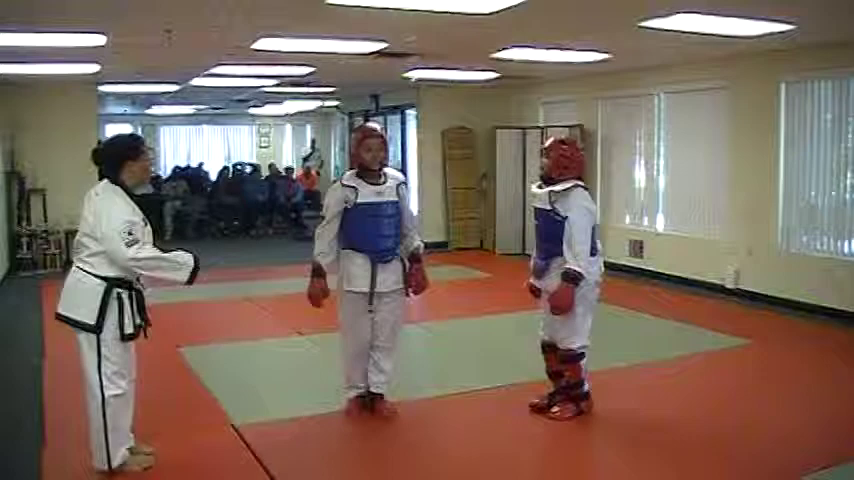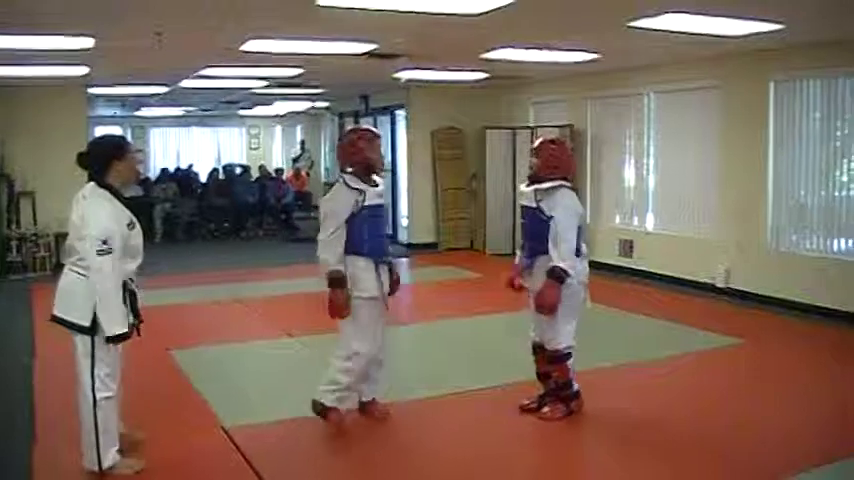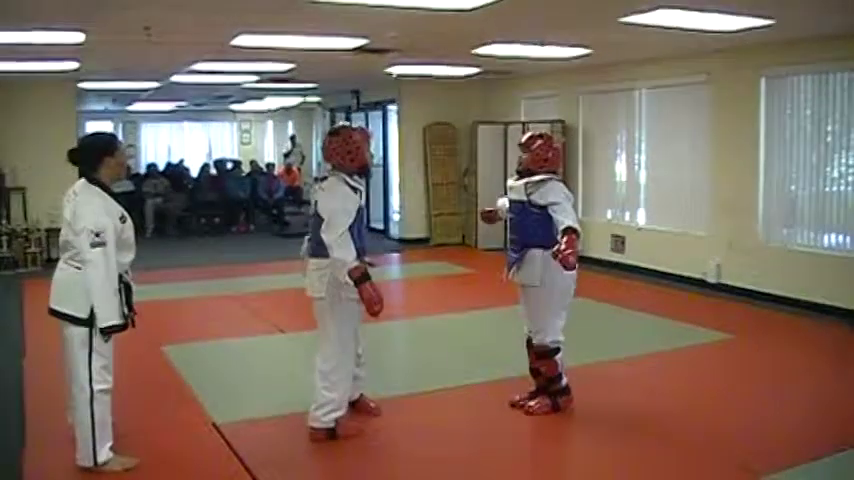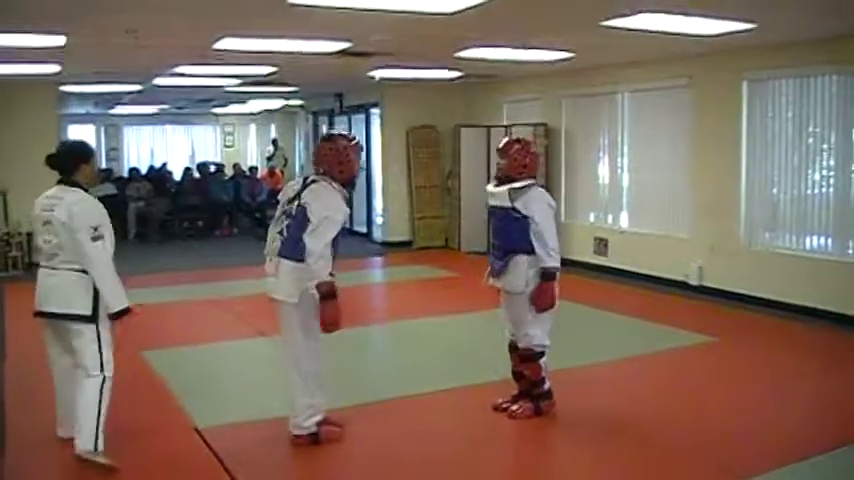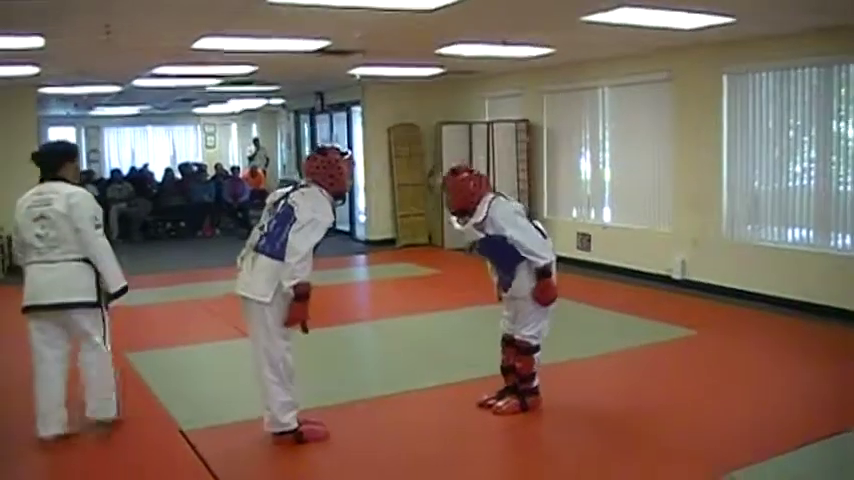
dt=0.3s
person 1, frame 1
left shoulder: (107, 194)
right shoulder: (114, 206)
right elbow: (135, 256)
right wrist: (187, 263)
left hip: (105, 296)
right hip: (101, 302)
left knee: (122, 374)
right knee: (109, 379)
left ankle: (122, 441)
right ankle: (112, 457)
person 1, frame 2
left shoulder: (96, 196)
right shoulder: (102, 209)
right elbow: (102, 271)
right wrist: (114, 323)
left hip: (88, 297)
right hip: (93, 302)
left knee: (106, 373)
right knee: (99, 379)
left ankle: (108, 436)
right ankle: (102, 458)
person 1, frame 3
left shoulder: (81, 192)
right shoulder: (95, 204)
right elbow: (98, 263)
right wrist: (110, 316)
left hip: (73, 289)
right hip: (88, 296)
left knee: (82, 367)
right knee: (93, 373)
left ankle: (84, 426)
right ankle: (95, 454)
person 1, frame 4
left shoulder: (44, 201)
right shoulder: (84, 204)
right elbow: (97, 258)
right wrist: (117, 303)
left hip: (50, 291)
right hip: (80, 294)
left knee: (64, 365)
right knee: (96, 367)
left ankle: (70, 427)
right ankle: (89, 444)
person 1, frame 5
left shoulder: (25, 201)
right shoulder: (78, 197)
left elbow: (20, 249)
right elbow: (96, 244)
right wrist: (115, 283)
left hip: (39, 285)
right hip: (76, 282)
left knee: (48, 357)
right knee: (96, 350)
left ankle: (51, 426)
right ankle: (102, 411)
person 2, frame 1
left shoulder: (398, 183)
right shoulder: (343, 190)
left elbow: (409, 227)
right elbow: (326, 234)
left wrist: (416, 263)
right wrist: (318, 275)
left hip: (391, 271)
right hip: (358, 272)
left knee: (386, 337)
right knee: (356, 337)
left ankle: (377, 392)
right ankle: (356, 392)
person 2, frame 2
left shoulder: (376, 186)
right shoulder: (343, 192)
right elbow: (330, 242)
left wrist: (389, 268)
right wrist: (337, 287)
left hip: (376, 272)
right hip: (355, 275)
left knee: (375, 344)
right knee: (361, 346)
left ankle: (367, 397)
right ankle: (327, 399)
person 2, frame 3
left shoulder: (336, 185)
right shoulder: (341, 191)
right elbow: (338, 243)
right wrist: (364, 283)
left hip: (334, 275)
right hip: (334, 279)
left knee: (349, 342)
right knee: (336, 348)
left ankle: (352, 396)
right ankle: (324, 421)
person 2, frame 4
left shoulder: (301, 186)
right shoulder: (331, 198)
left elbow: (276, 230)
right elbow: (318, 251)
left wrist: (274, 265)
right wrist: (329, 299)
left hip: (287, 274)
right hip: (301, 281)
left knee: (307, 350)
right knee: (305, 353)
left ankle: (310, 413)
right ankle: (305, 427)
person 2, frame 5
left shoulder: (293, 193)
right shoulder: (319, 205)
left elbow: (262, 234)
right elbow: (298, 252)
right wrist: (301, 298)
left hip: (257, 275)
right hip: (270, 281)
left knee: (274, 352)
right knee: (275, 354)
left ankle: (284, 418)
right ankle: (286, 425)
person 3, frame 1
left shoulder: (576, 199)
right shoulder: (547, 194)
left elbow: (578, 247)
left wrist: (569, 285)
right wrist: (534, 274)
left hip: (573, 280)
right hip: (550, 277)
left knee: (570, 340)
right knee: (549, 338)
left ankle: (579, 397)
right ankle: (560, 391)
person 3, frame 2
left shoulder: (562, 198)
right shoulder: (536, 194)
left elbow: (564, 246)
left wrist: (554, 283)
right wrist: (518, 269)
left hip: (560, 280)
right hip: (538, 277)
left knee: (556, 339)
right knee: (540, 339)
left ankle: (569, 397)
right ankle: (551, 392)
person 3, frame 3
left shoulder: (552, 189)
right shoulder: (524, 187)
left elbow: (566, 216)
left wrist: (570, 238)
right wrist: (497, 211)
left hip: (547, 271)
right hip: (529, 271)
left knee: (546, 334)
right knee: (534, 333)
left ankle: (559, 393)
right ankle: (542, 388)
person 3, frame 4
left shoulder: (534, 197)
right shoulder: (501, 193)
left elbow: (548, 243)
left wrist: (548, 282)
right wrist: (495, 271)
left hip: (529, 277)
right hip: (510, 277)
left knee: (531, 338)
right knee: (516, 337)
left ankle: (542, 397)
right ankle: (525, 391)
person 3, frame 5
left shoulder: (499, 211)
right shoulder: (472, 217)
left elbow: (534, 243)
left wrist: (545, 278)
right wrist: (501, 282)
left hip: (531, 277)
right hip: (513, 279)
left knee: (526, 335)
right knee: (509, 334)
left ankle: (528, 394)
right ankle: (512, 387)
